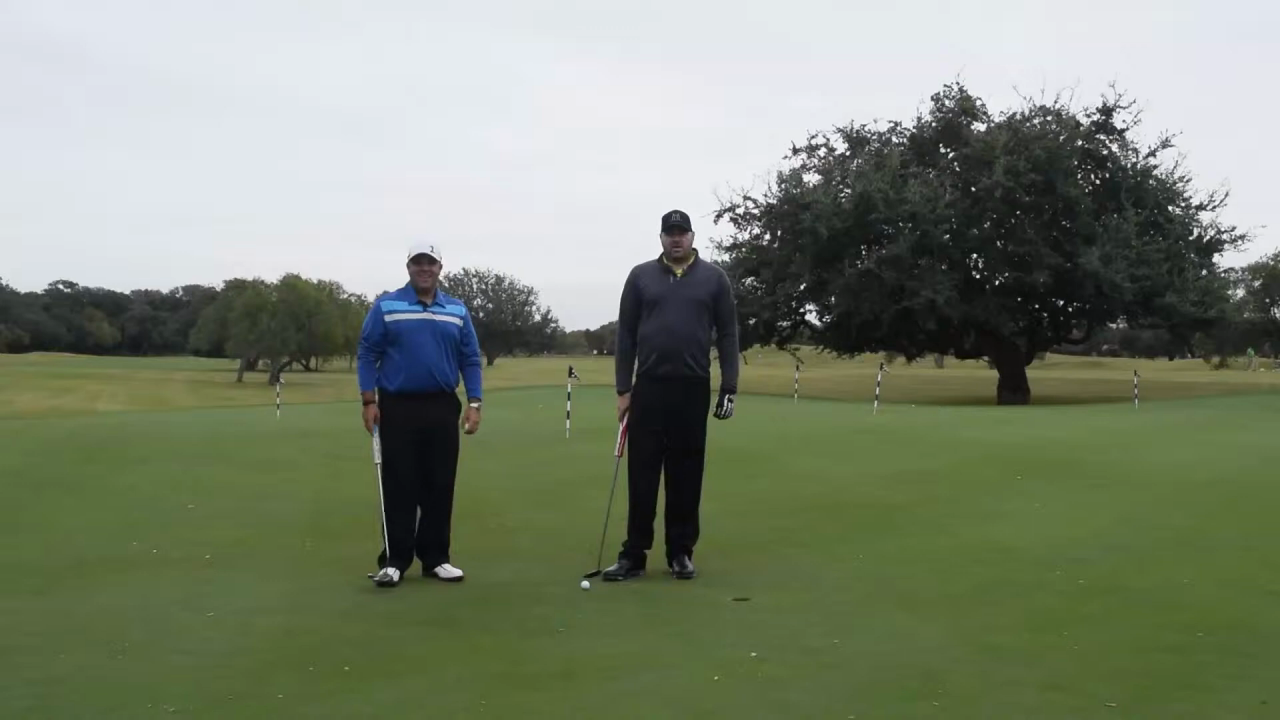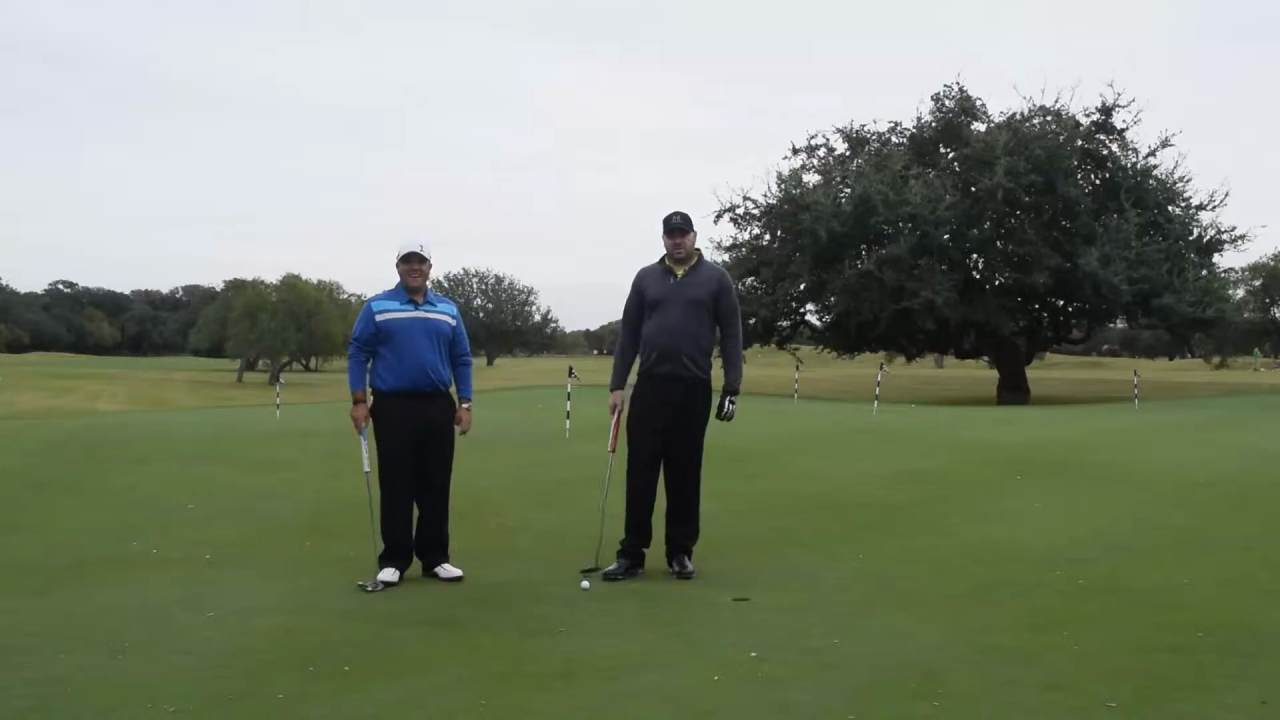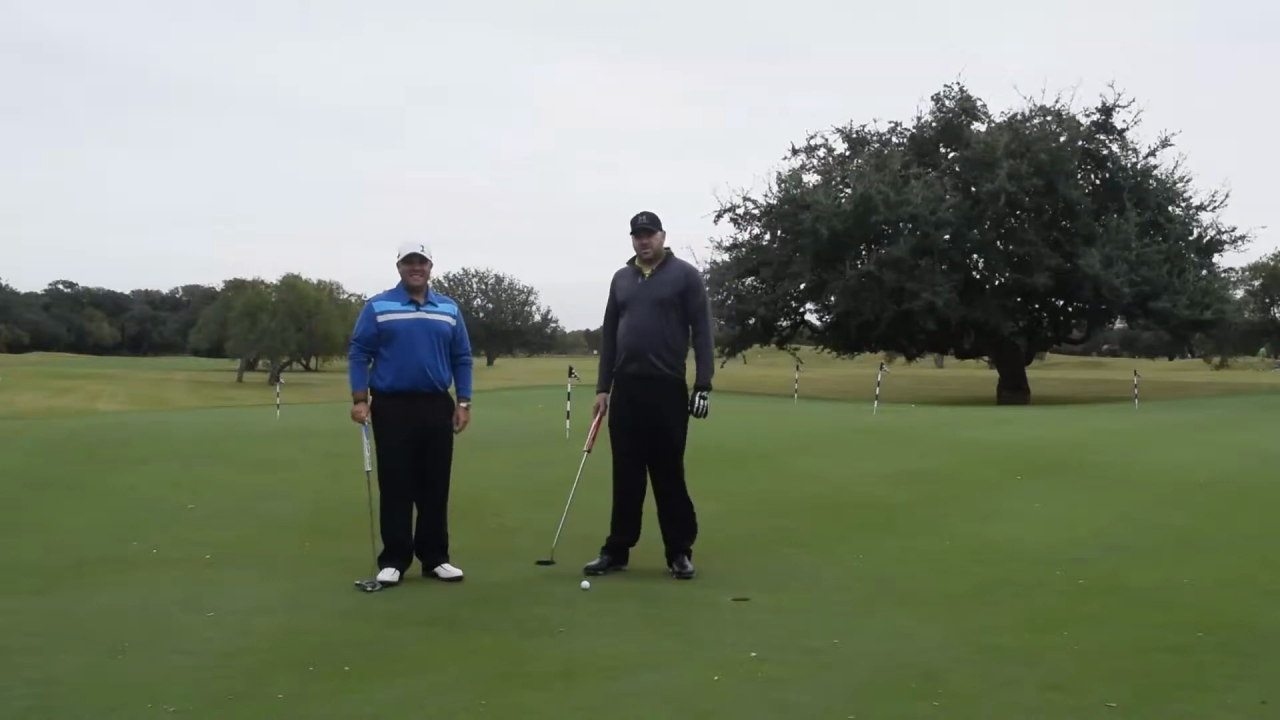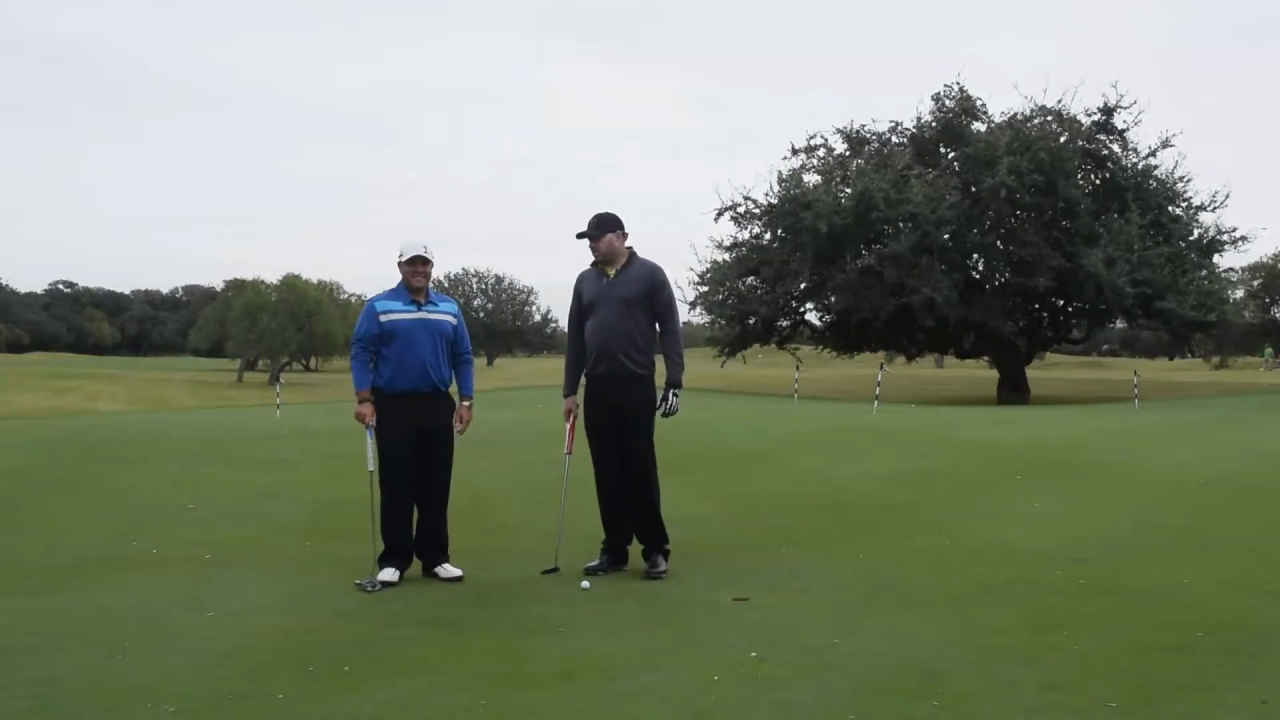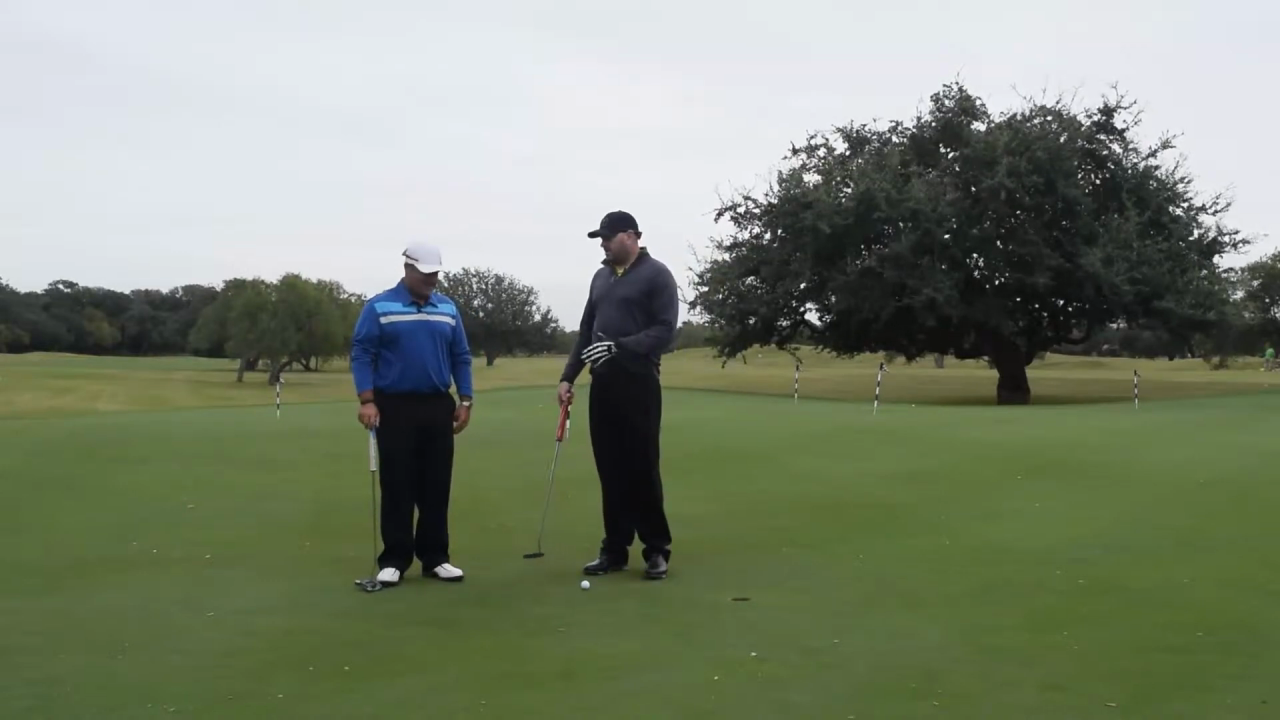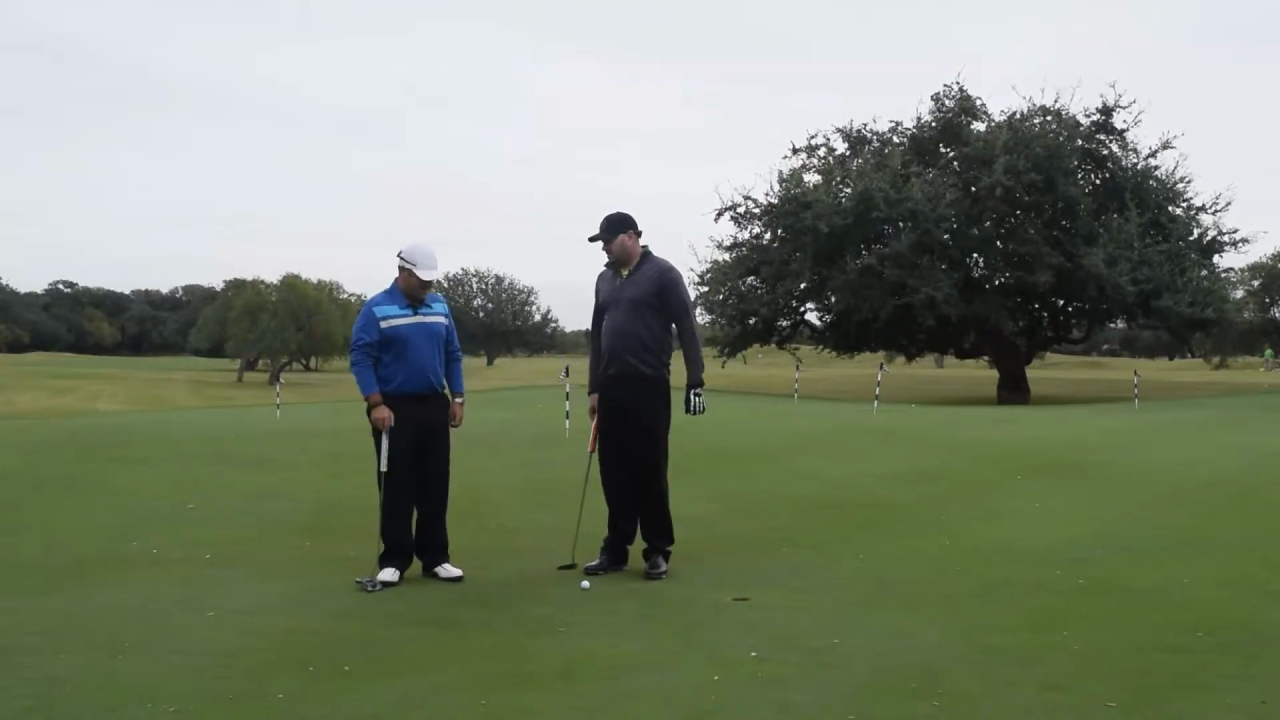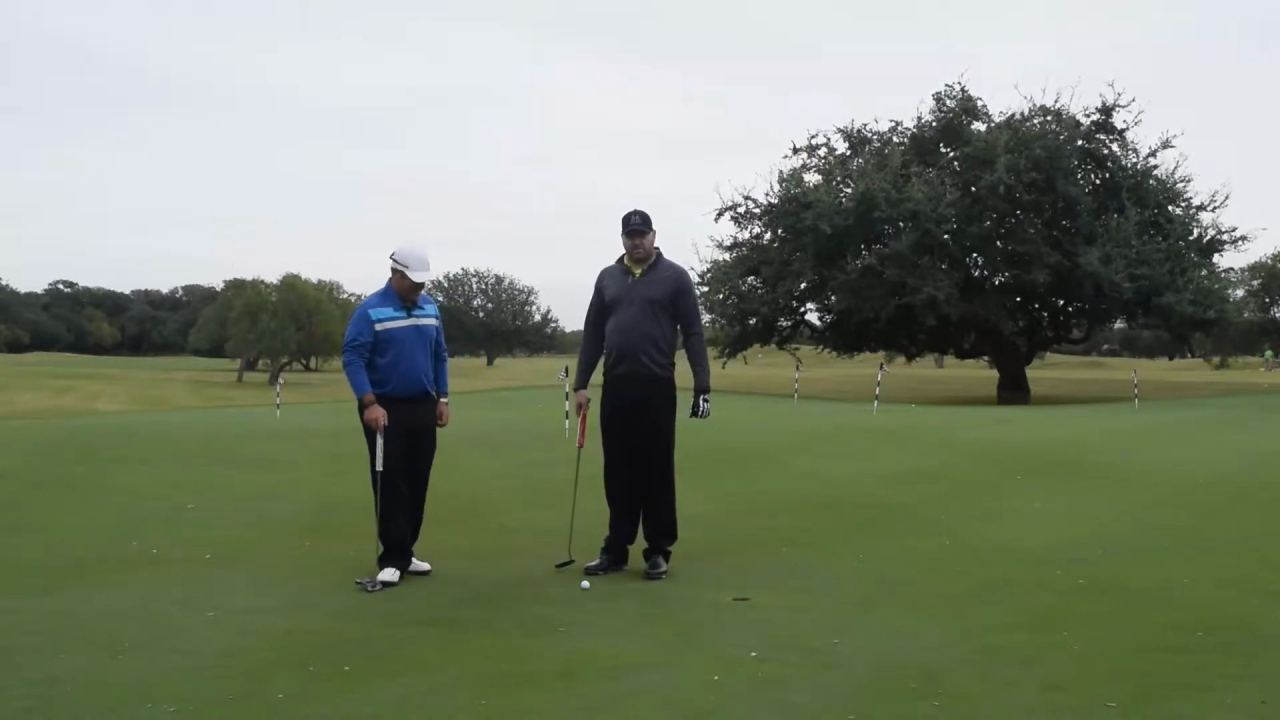
dt=0.7s
person 1, frame 1
left shoulder: (713, 278)
right shoulder: (641, 276)
left elbow: (727, 334)
right elbow: (626, 335)
left wrist: (729, 387)
right wrist: (623, 389)
left hip: (693, 388)
right hip: (649, 387)
left knee: (686, 474)
right knee: (642, 472)
left ankle: (681, 551)
right ankle: (634, 553)
person 1, frame 2
left shoulder: (716, 278)
right shoulder: (646, 277)
left elbow: (731, 335)
right elbow: (629, 333)
left wrist: (731, 389)
right wrist: (618, 385)
left hip: (693, 389)
right hip: (649, 387)
left knee: (685, 474)
right knee: (640, 471)
left ankle: (680, 551)
right ankle: (631, 554)
person 1, frame 3
left shoulder: (685, 275)
right shoulder: (621, 279)
left elbow: (702, 332)
right elbow: (609, 335)
left wrist: (703, 384)
right wrist: (603, 387)
left hip: (667, 387)
right hip: (626, 387)
left knee: (669, 471)
right knee: (626, 471)
left ankle: (679, 551)
right ankle: (617, 549)
person 1, frame 4
left shoulder: (649, 274)
right shoulder: (585, 280)
left elbow: (670, 330)
right elbow: (575, 338)
left wrist: (673, 383)
right wrist: (570, 390)
left hip: (636, 385)
right hip: (597, 388)
left knee: (640, 469)
right knee: (607, 471)
left ankle: (655, 549)
right ankle: (615, 549)
person 1, frame 5
left shoulder: (656, 275)
right shoulder: (601, 277)
left elbow: (664, 330)
right elbow: (587, 331)
left wrist: (618, 346)
right wrist: (568, 376)
left hip: (639, 385)
right hip: (602, 385)
left knee: (643, 469)
right knee: (610, 471)
left ankle: (657, 549)
right ankle: (615, 549)
person 1, frame 6
left shoulder: (662, 273)
right shoulder: (604, 279)
left elbow: (686, 328)
left wrist: (695, 382)
right wrist: (594, 387)
left hip: (649, 387)
right hip: (612, 387)
left knee: (650, 470)
right knee: (614, 471)
left ankle: (658, 550)
right ankle: (616, 548)
person 1, frame 7
left shoulder: (674, 277)
right shoulder: (607, 277)
left elbow: (693, 333)
right elbow: (593, 333)
left wrist: (702, 386)
right wrist: (581, 383)
left hip: (656, 386)
right hip: (615, 386)
left knee: (656, 470)
right knee: (618, 471)
left ankle: (658, 550)
right ankle: (616, 548)
person 2, frame 1
left shoulder: (457, 310)
right shoulder: (385, 306)
left elbow: (470, 359)
right elbow: (367, 355)
left wrist: (474, 403)
right wrist: (369, 401)
left hip: (442, 407)
right hip: (398, 407)
left knee: (440, 486)
right knee: (399, 486)
left ankle: (436, 557)
right ankle: (394, 560)
person 2, frame 2
left shoulder: (448, 310)
right shoulder: (376, 307)
left elbow: (462, 359)
right elbow: (358, 355)
left wrist: (465, 403)
right wrist: (359, 401)
left hip: (437, 407)
right hip: (392, 407)
left knee: (436, 486)
right knee: (396, 486)
left ankle: (435, 557)
right ankle: (393, 560)
person 2, frame 3
left shoulder: (449, 309)
right shoulder: (377, 307)
left elbow: (462, 359)
right elbow: (359, 354)
left wrist: (463, 402)
right wrist: (360, 398)
left hip: (436, 406)
right hip: (392, 406)
left knee: (435, 487)
right knee: (395, 487)
left ankle: (435, 557)
right ankle: (393, 560)
person 2, frame 4
left shoulder: (449, 308)
right shoulder: (378, 306)
left elbow: (463, 356)
right elbow: (361, 353)
left wrist: (466, 400)
right wrist: (364, 399)
left hip: (437, 405)
right hip: (393, 406)
left knee: (436, 486)
right knee: (396, 486)
left ankle: (435, 557)
right ankle: (394, 560)
person 2, frame 5
left shoulder: (448, 309)
right shoulder: (379, 306)
left elbow: (461, 357)
right elbow: (361, 355)
left wrist: (465, 401)
right wrist: (367, 400)
left hip: (438, 406)
right hip: (394, 407)
left knee: (436, 486)
right knee: (397, 487)
left ankle: (435, 557)
right ankle: (394, 560)
person 2, frame 6
left shoulder: (440, 307)
right shoulder: (376, 309)
left elbow: (452, 354)
right elbow: (360, 359)
left wrist: (457, 398)
right wrist: (376, 404)
left hip: (434, 406)
right hip: (392, 409)
left knee: (435, 486)
right knee: (396, 487)
left ankle: (435, 558)
right ankle: (394, 560)
person 2, frame 7
left shoulder: (430, 307)
right shoulder: (370, 311)
left elbow: (439, 355)
right elbow: (353, 359)
left wrist: (442, 398)
right wrist: (370, 403)
left hip: (423, 407)
right hip: (384, 409)
left knee: (417, 484)
right knee: (390, 485)
left ankle: (405, 551)
right ankle: (394, 558)
